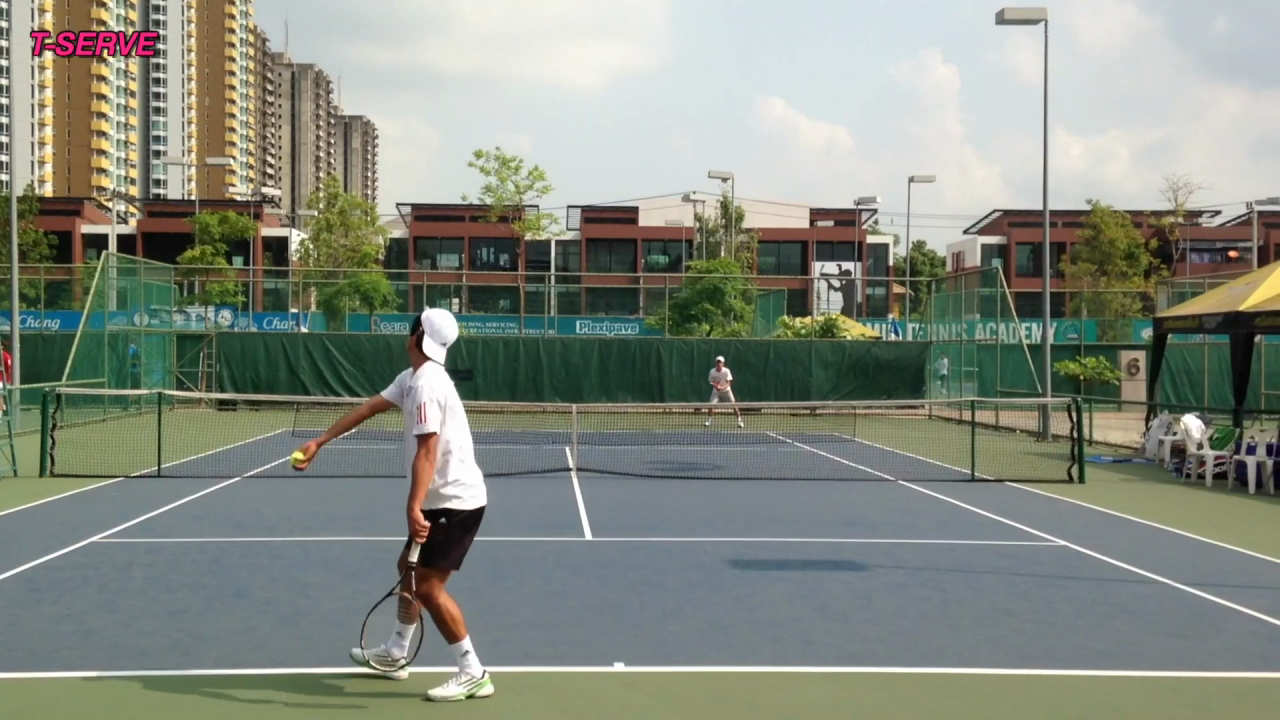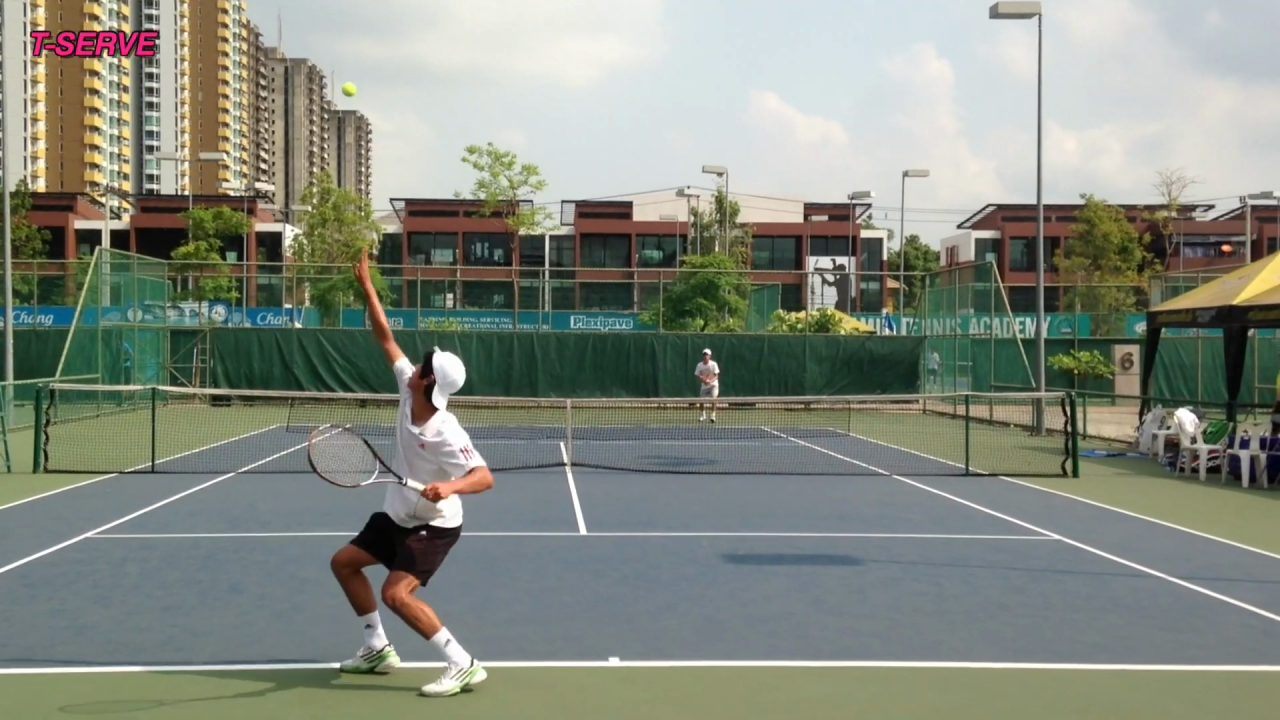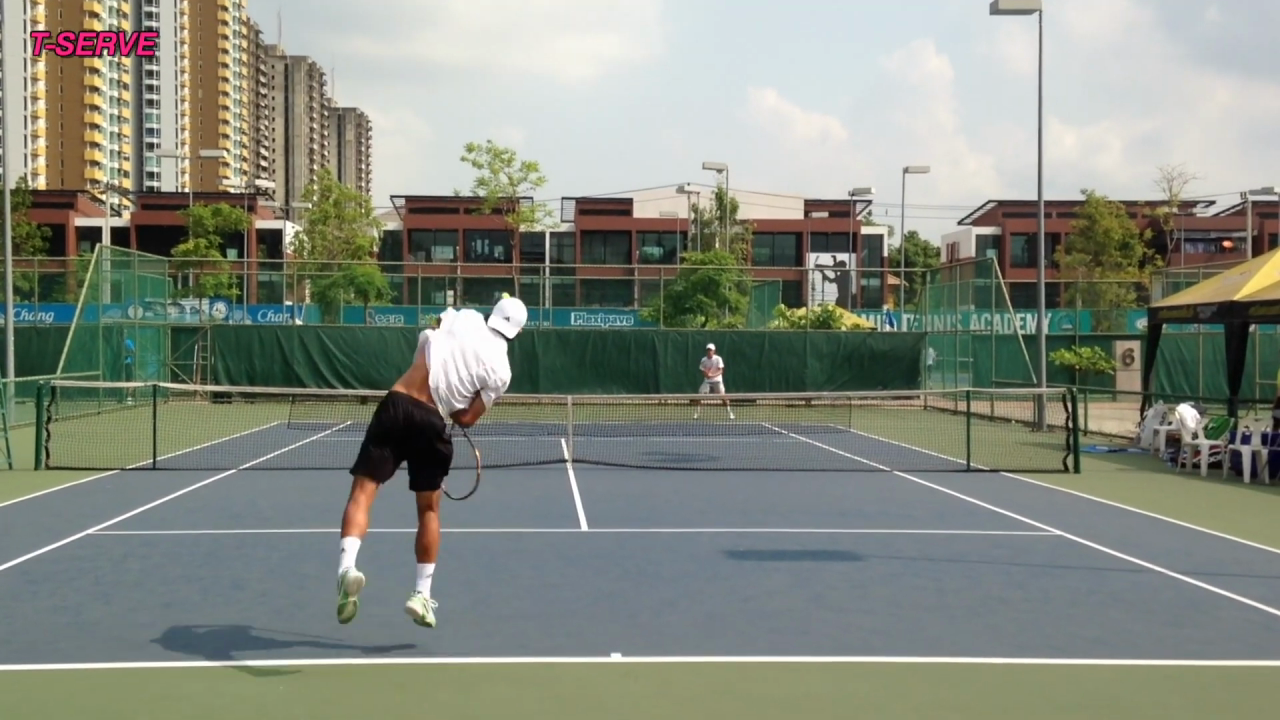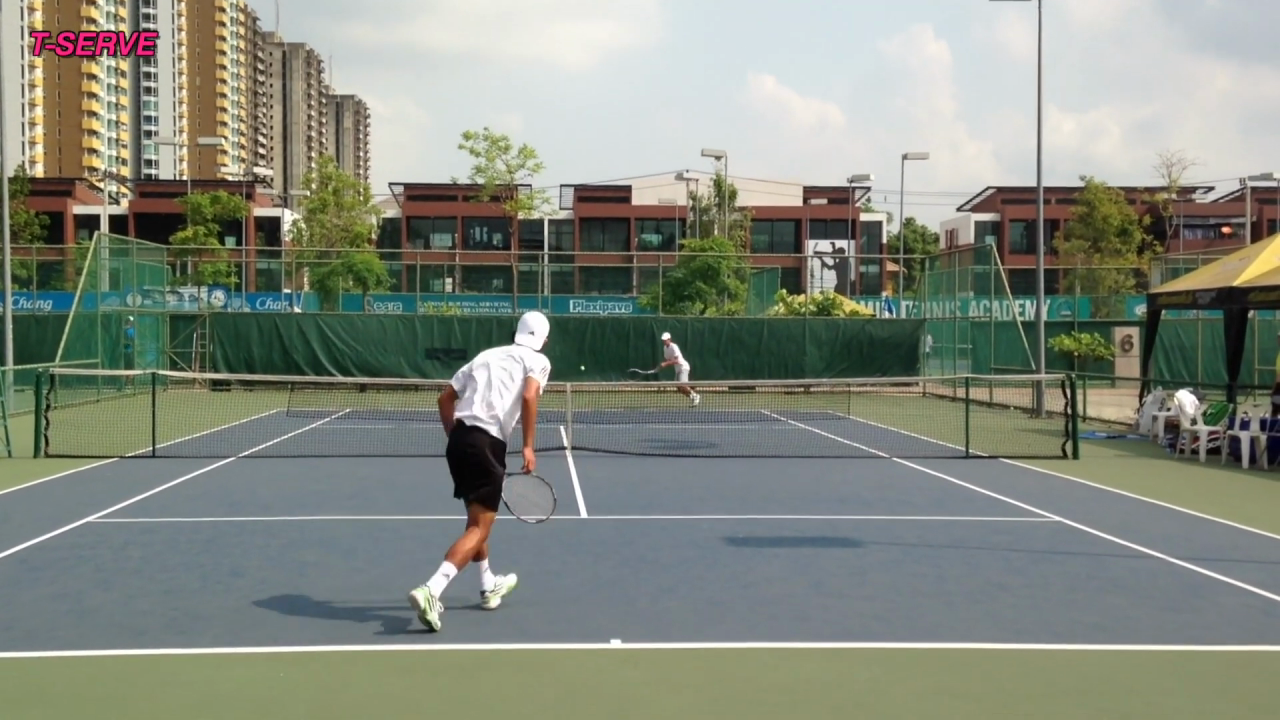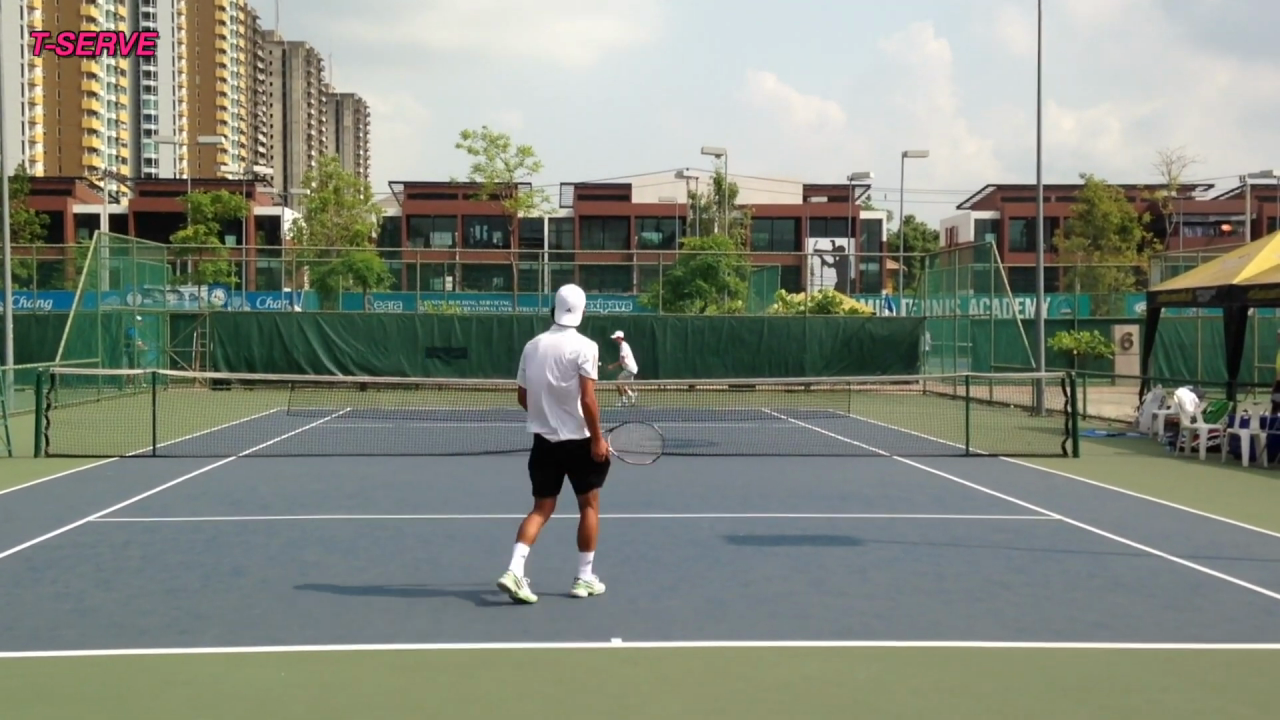
dt=0.5s
person 1, frame 1
left shoulder: (431, 387)
right shoulder: (411, 379)
left elbow: (429, 450)
right elbow: (369, 407)
left wrist: (414, 506)
right wrist: (321, 440)
left hip: (457, 501)
right hip: (437, 501)
left knee: (429, 588)
right knee: (410, 567)
left ankle: (474, 674)
right ankle: (396, 653)
person 1, frame 2
left shoulder: (446, 432)
right shoulder: (410, 393)
left elbow: (485, 477)
right elbow: (385, 338)
left wrist: (450, 489)
right wrist: (366, 284)
left hip: (434, 526)
right hip: (397, 517)
left knee: (396, 593)
right knee: (343, 563)
left ankle: (463, 664)
right ankle: (378, 648)
person 1, frame 3
left shoulder: (464, 319)
right shoulder: (500, 369)
left elbow: (432, 333)
right elbow: (465, 419)
left hip: (395, 407)
right hip: (430, 424)
left knee: (362, 494)
right knee: (428, 511)
left ankle: (348, 569)
right ankle: (421, 596)
person 1, frame 4
left shoulder: (485, 356)
right shoulder: (537, 361)
left elbow: (445, 398)
right elbow: (530, 396)
right wrist: (528, 446)
left hip: (460, 437)
right hip: (486, 441)
left knee: (478, 514)
right knee: (480, 526)
left ankle: (488, 586)
right ankle: (430, 592)
person 1, frame 5
left shoulder: (532, 346)
right shoulder: (584, 347)
left elbow: (523, 396)
right elbow: (587, 398)
right wrist: (598, 438)
left hip: (543, 440)
right hip: (578, 439)
left knee: (541, 508)
right knee: (589, 506)
left ankle: (514, 571)
right ankle: (584, 578)
